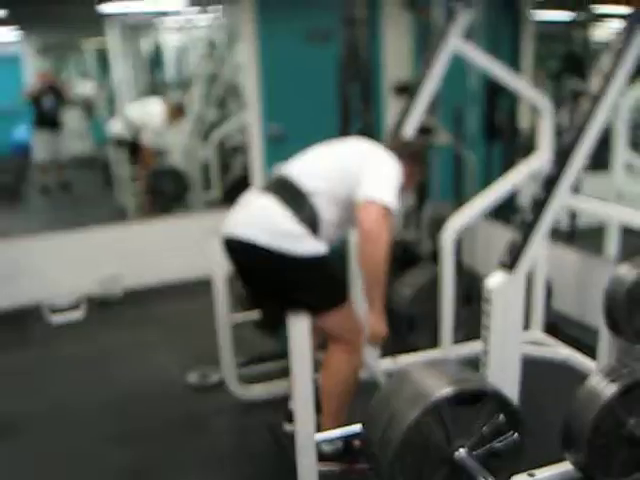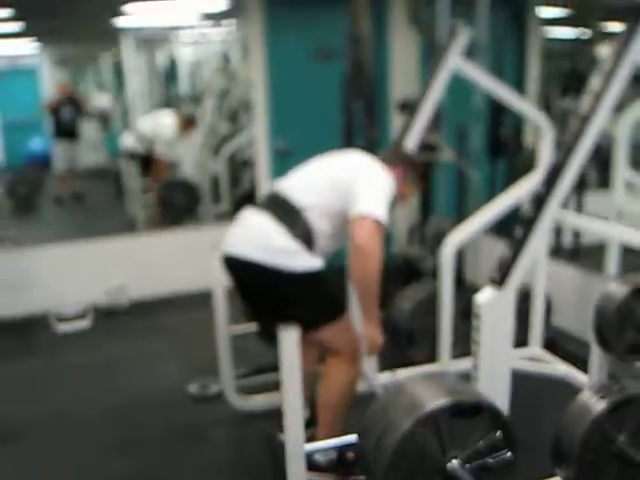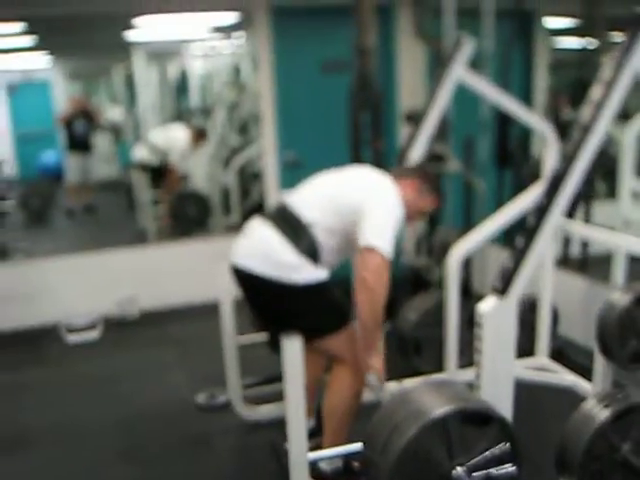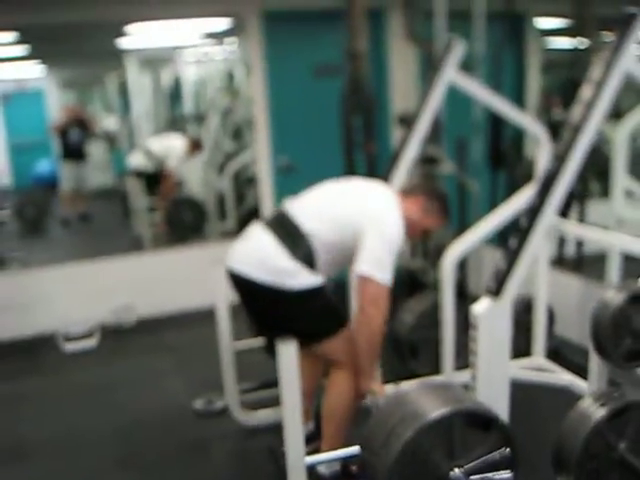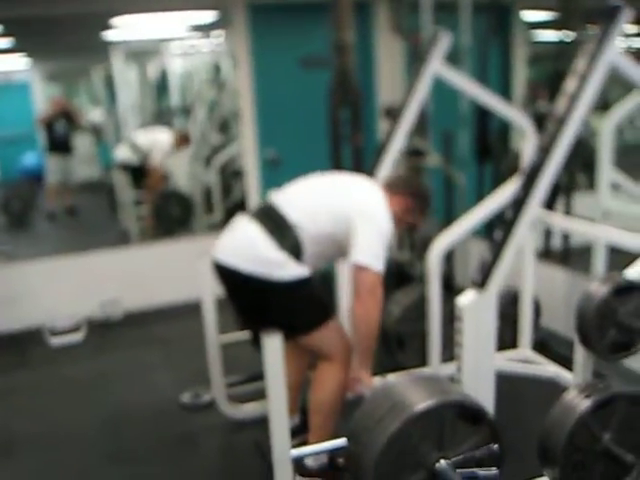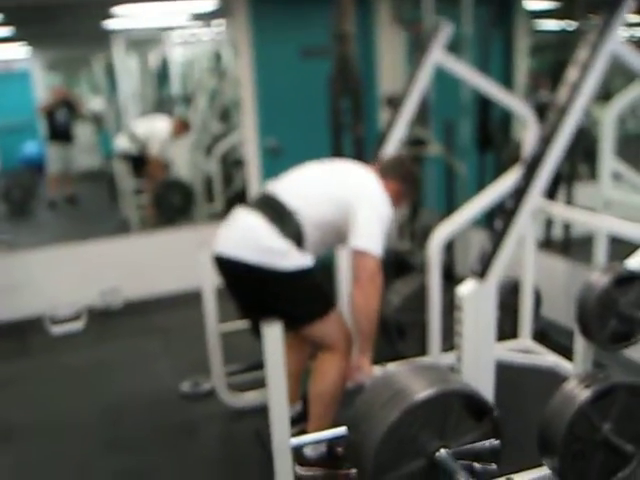
dt=0.3s
person 1, frame 1
left shoulder: (356, 153)
right shoulder: (386, 165)
right elbow: (373, 230)
right wrist: (376, 312)
left hip: (240, 228)
right hip: (282, 240)
right knee: (347, 338)
right ankle: (330, 445)
person 1, frame 2
left shoulder: (352, 164)
right shoulder: (378, 177)
right elbow: (365, 245)
right wrist: (372, 322)
left hip: (239, 245)
right hip: (277, 256)
left knee: (309, 333)
right knee: (344, 350)
person 1, frame 3
left shoulder: (366, 180)
right shoulder: (387, 198)
right elbow: (370, 279)
right wrist: (371, 352)
left hip: (248, 253)
right hip: (282, 267)
left knee: (315, 341)
right knee: (350, 358)
person 1, frame 4
left shoulder: (373, 192)
right shoulder: (387, 222)
right elbow: (371, 308)
right wrist: (368, 379)
left hip: (245, 258)
right hip: (276, 272)
left knee: (313, 345)
right knee: (348, 362)
left ankle: (302, 435)
person 1, frame 5
left shoulder: (355, 187)
right shoulder: (376, 214)
right elbow: (367, 296)
right wrist: (363, 369)
left hip: (230, 250)
right hip: (264, 265)
left knee: (298, 338)
right knee: (336, 353)
person 1, frame 6
left shoulder: (344, 171)
right shoulder: (374, 199)
right elbow: (367, 281)
right wrist: (364, 356)
left hip: (229, 244)
right hip: (268, 255)
left knee: (298, 329)
right knee: (336, 344)
right ankle: (314, 452)
